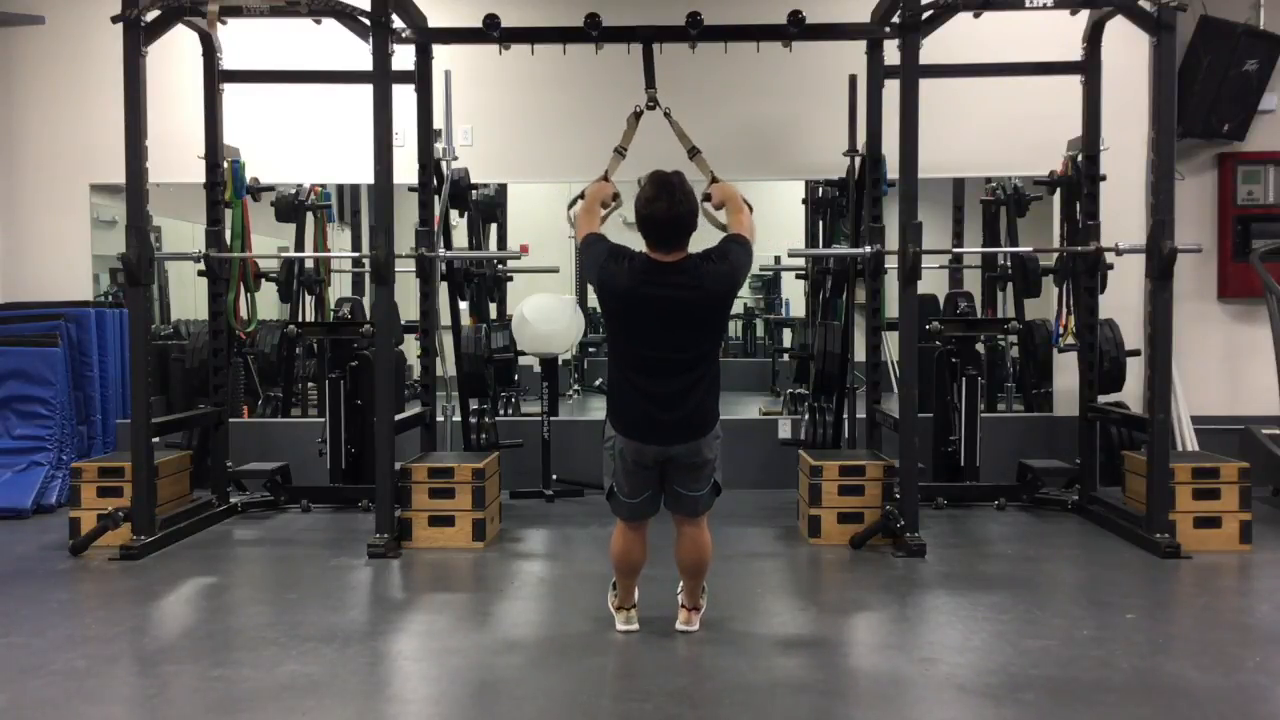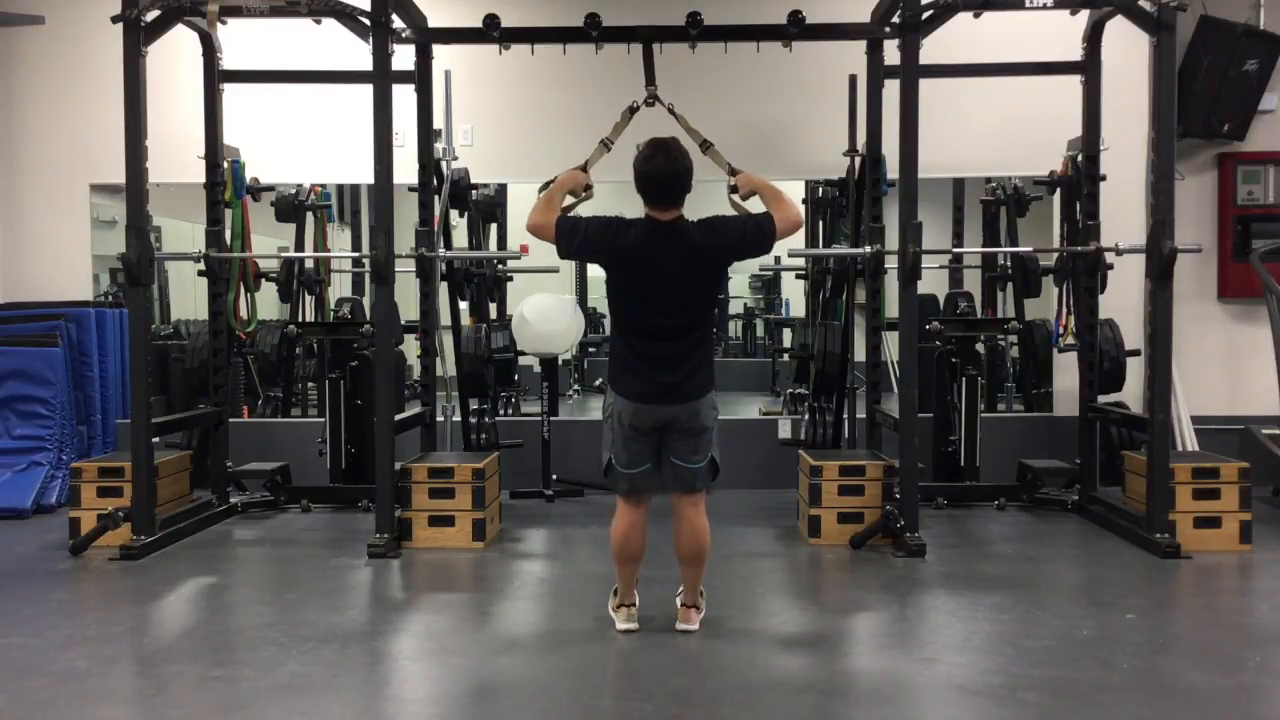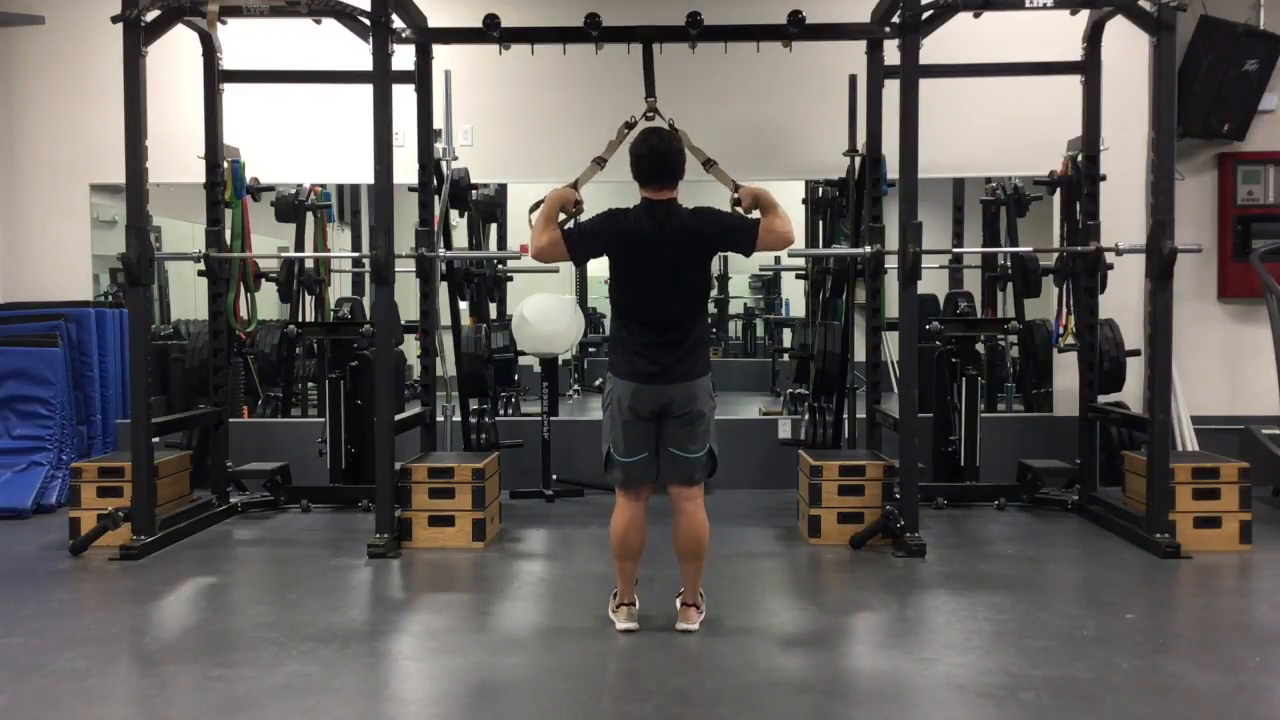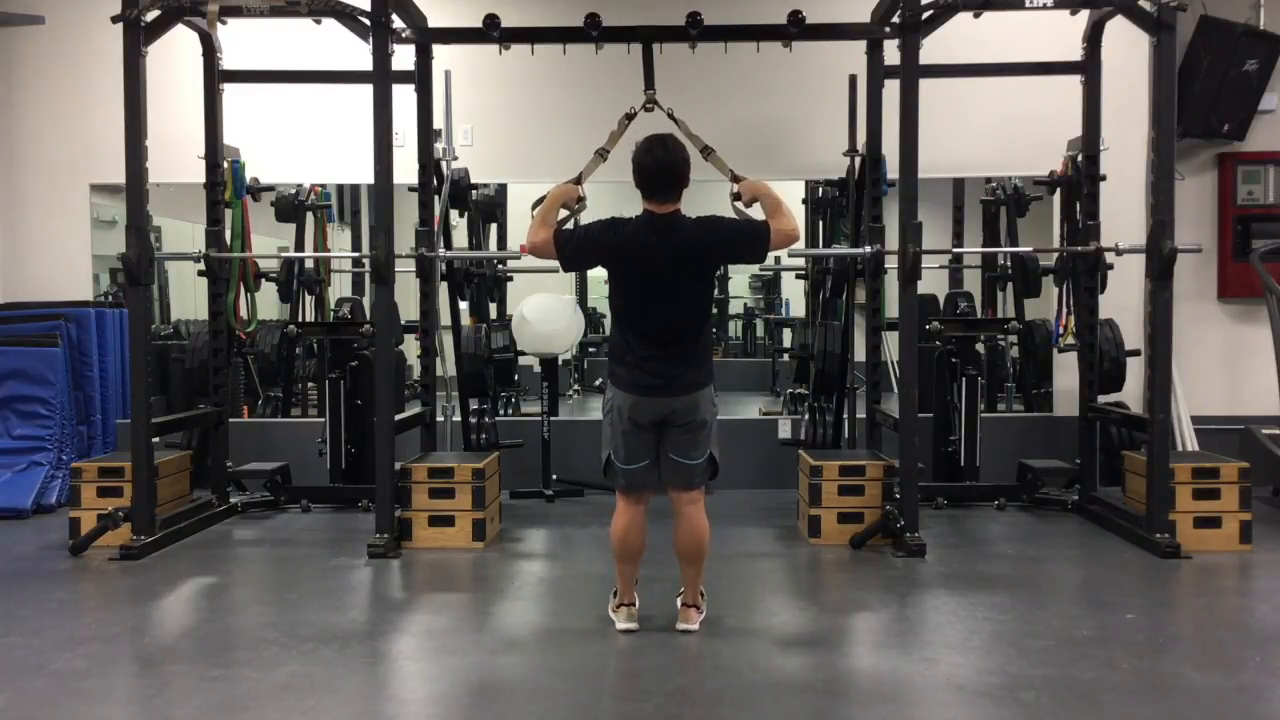
dt=0.5s
person 1, frame 1
left shoulder: (614, 276)
right shoulder: (719, 277)
left elbow: (586, 227)
right elbow: (743, 228)
left wrist: (596, 194)
right wrist: (729, 196)
left hip: (631, 430)
right hip: (695, 430)
left knee: (630, 523)
right knee: (692, 522)
left ankle: (624, 605)
right ankle: (690, 606)
person 1, frame 2
left shoulder: (614, 239)
right shoulder: (714, 239)
left elbow: (538, 221)
right elbow: (791, 217)
left wrist: (564, 182)
right wrist: (758, 184)
left hip: (631, 396)
right hip: (692, 397)
left knee: (631, 502)
right knee: (690, 502)
left ankle: (625, 603)
right ankle: (691, 604)
person 1, frame 3
left shoulder: (615, 225)
right shoulder: (704, 224)
left elbow: (541, 247)
right elbow: (783, 235)
left wrist: (555, 202)
right wrist: (760, 197)
left hip: (630, 381)
right hip: (689, 382)
left knee: (630, 495)
right knee: (689, 495)
left ankle: (625, 602)
right ankle: (691, 603)
person 1, frame 4
left shoulder: (614, 237)
right shoulder: (710, 236)
left elbow: (538, 242)
right elbow: (787, 231)
left wrist: (556, 197)
right wrist: (761, 191)
left hip: (630, 390)
right hip: (691, 391)
left knee: (631, 500)
right knee: (689, 500)
left ankle: (625, 603)
right ankle: (691, 604)
